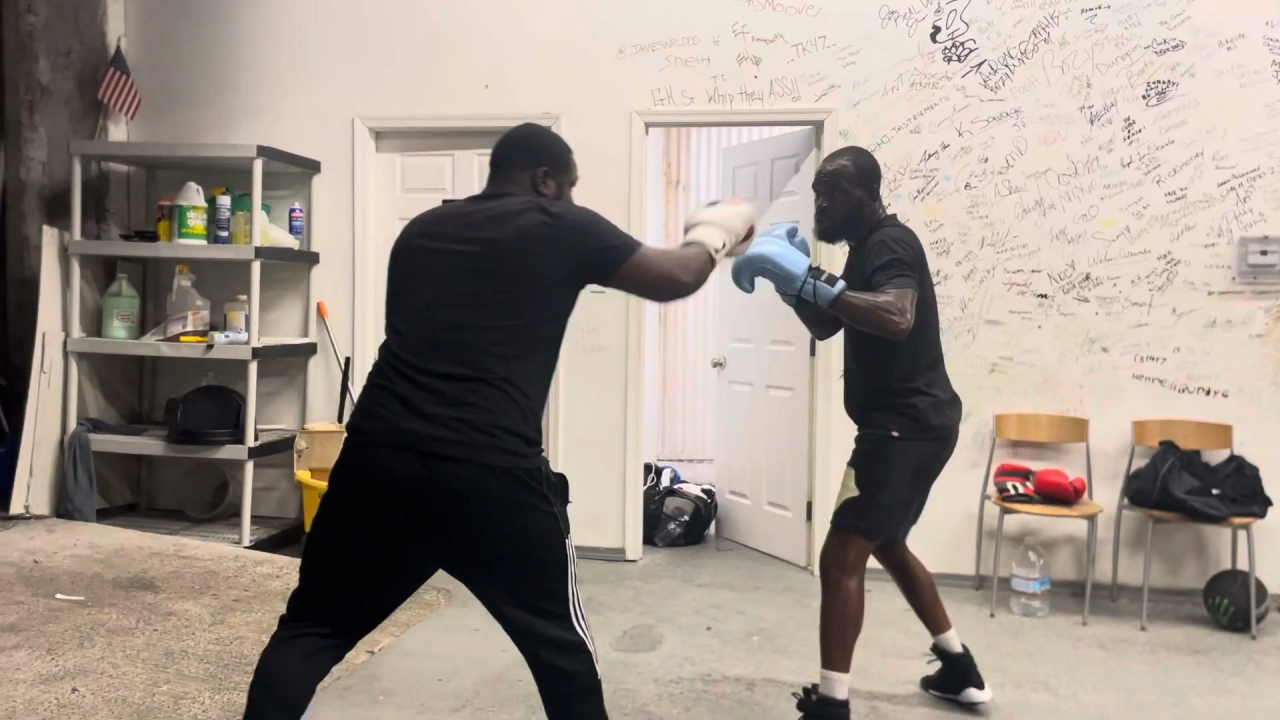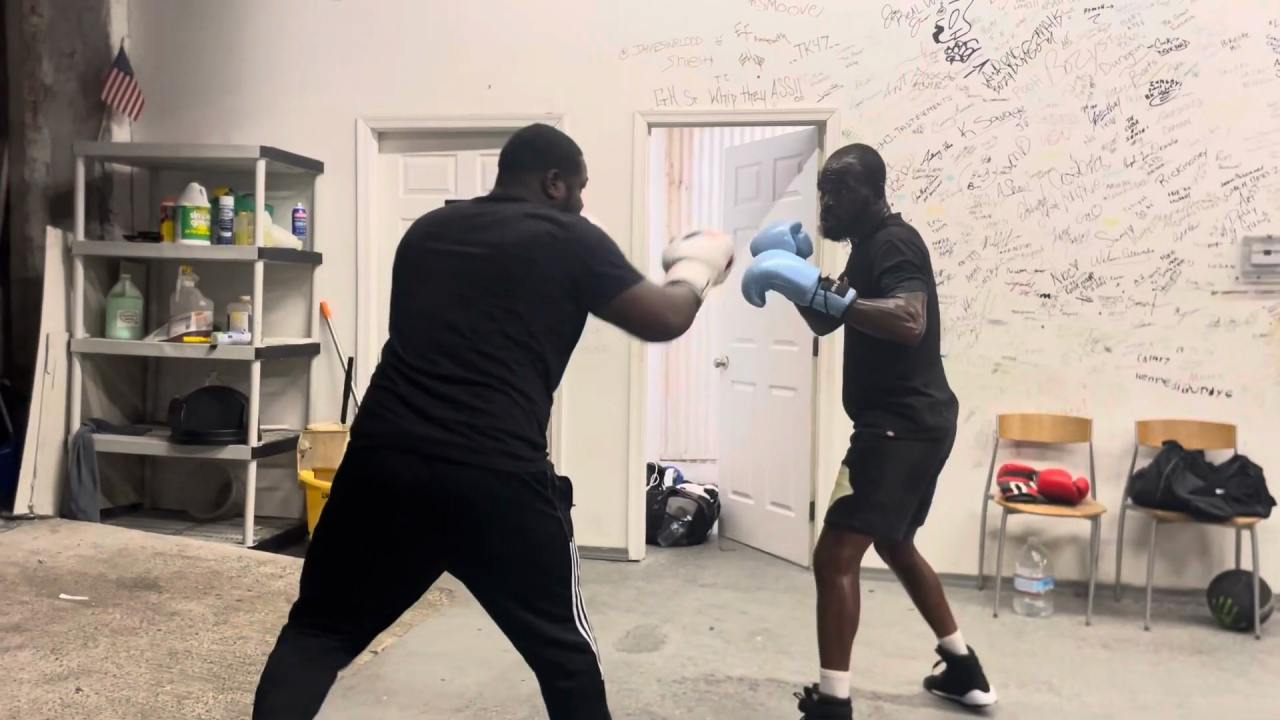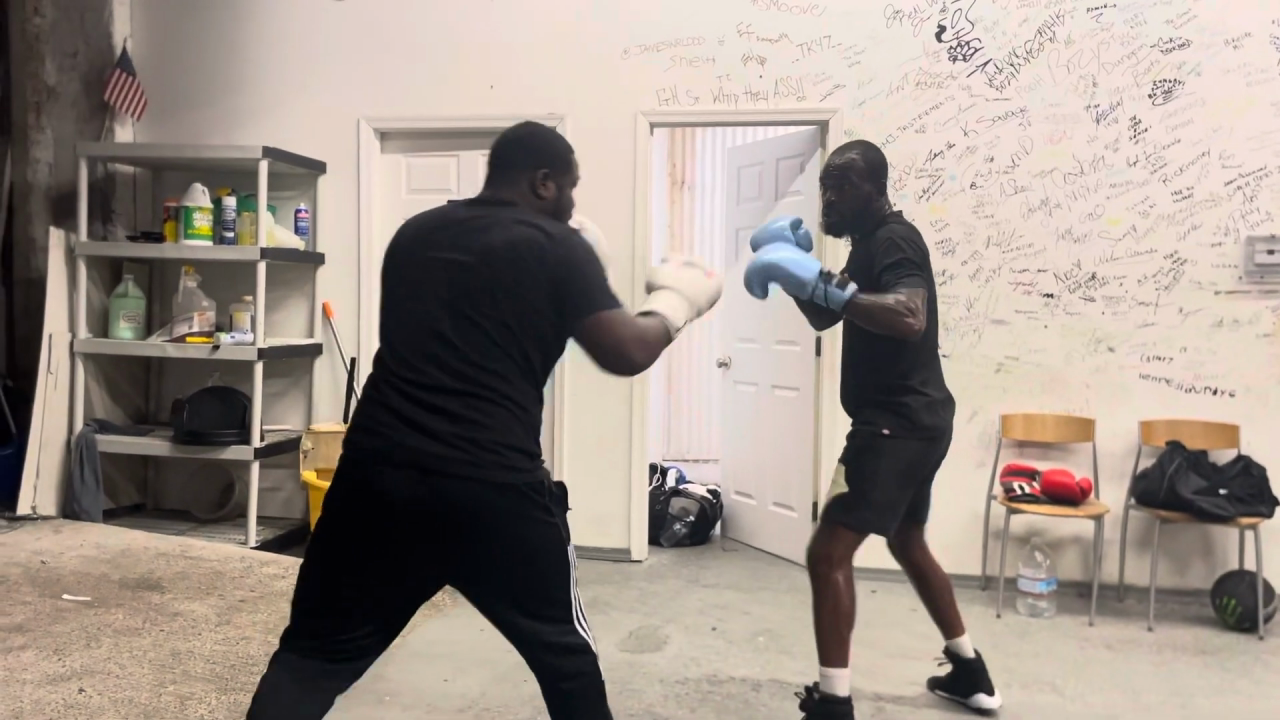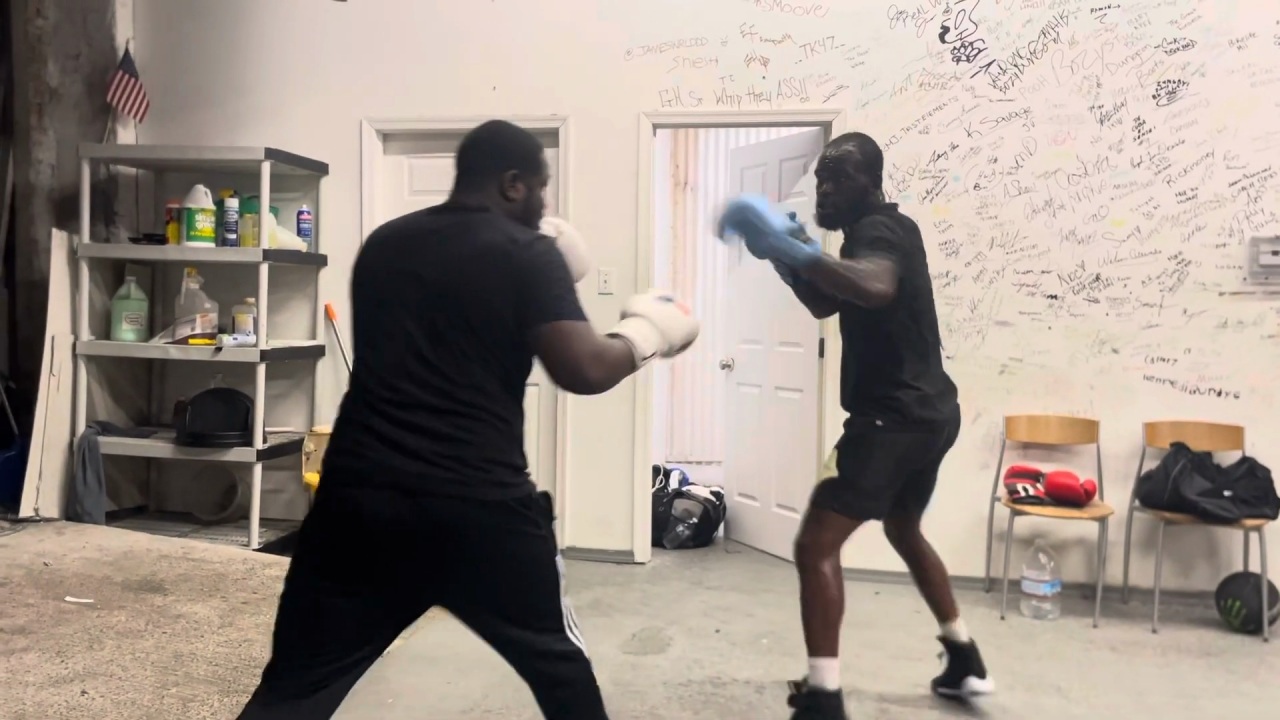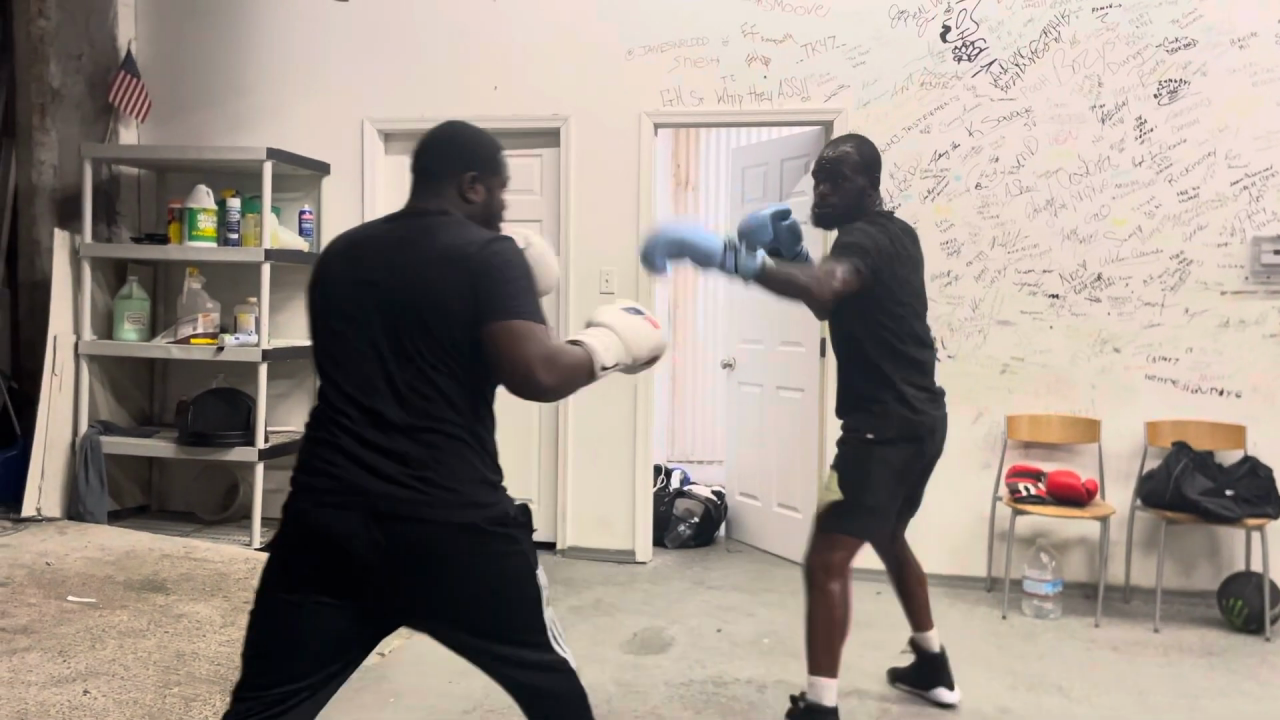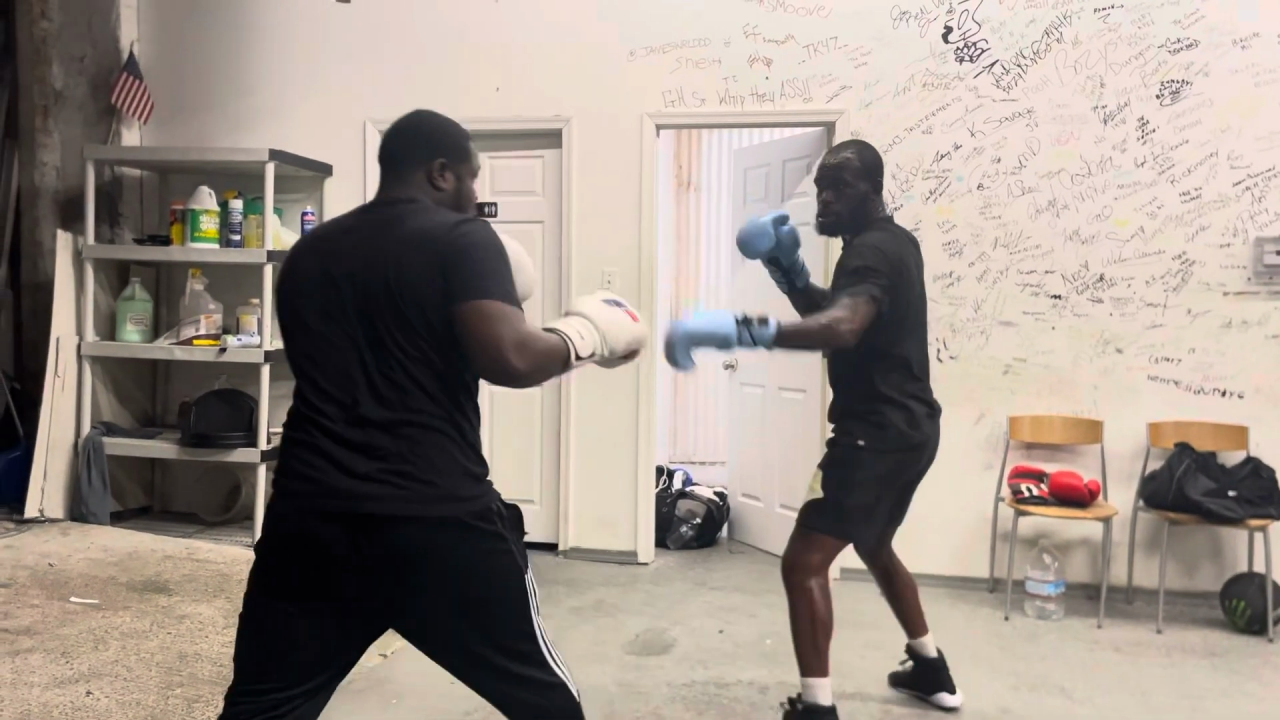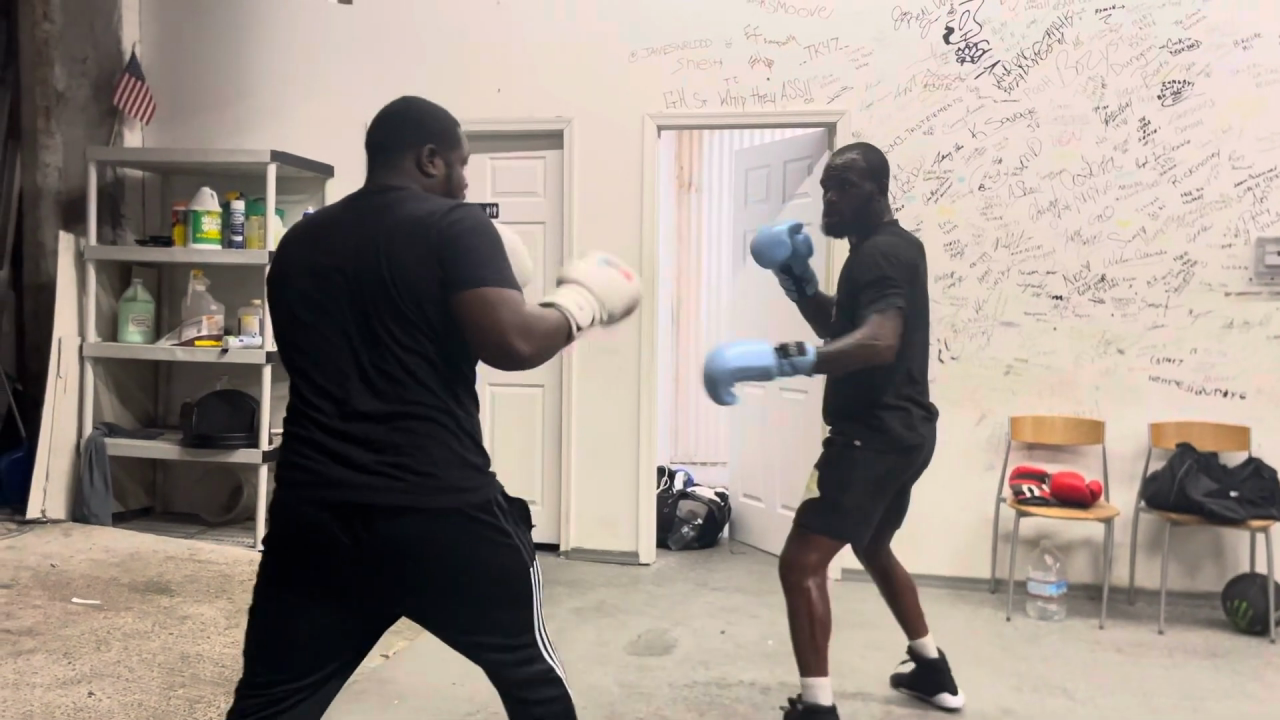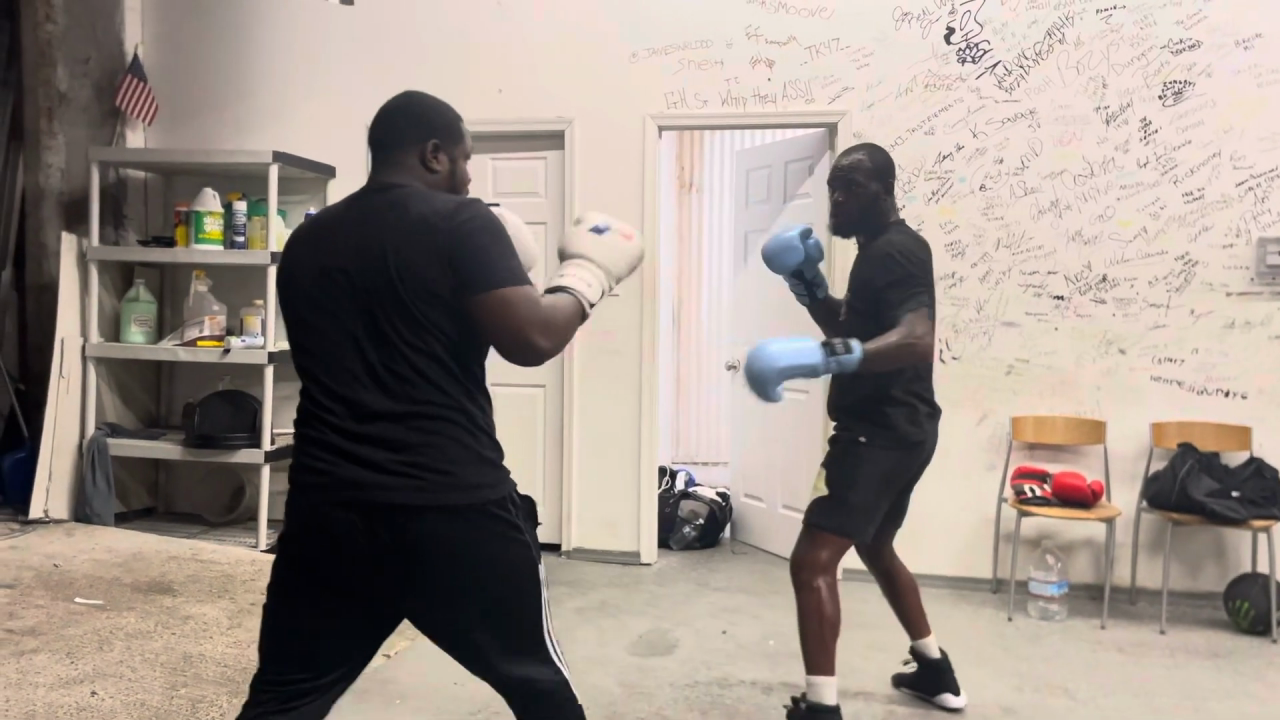
dt=0.1s
person 1, frame 1
left shoulder: (422, 231)
right shoulder: (560, 228)
right elbow: (674, 277)
right wrist: (718, 229)
left hip: (379, 456)
right hip: (490, 472)
left knee: (310, 630)
right knee: (560, 645)
person 1, frame 2
left shoulder: (426, 231)
right shoulder: (569, 239)
right elbow: (660, 320)
right wrist: (700, 261)
left hip: (384, 459)
right hip: (497, 475)
left knee: (316, 636)
right knee: (563, 647)
person 1, frame 3
left shoulder: (414, 234)
right shoulder: (554, 247)
right elbow: (625, 353)
right wrist: (679, 298)
left hip: (377, 473)
right hip: (493, 486)
left knee: (310, 655)
right knee: (563, 651)
person 1, frame 4
left shoulder: (381, 245)
right shoulder: (525, 252)
right elbow: (582, 369)
right wrist: (649, 331)
left hip: (360, 492)
right hip: (478, 501)
right knee: (559, 664)
person 1, frame 5
left shoulder: (340, 256)
right shoulder: (487, 256)
right elbow: (536, 374)
right wrist: (612, 341)
left hip: (327, 515)
right hip: (453, 523)
person 1, frame 6
left shoulder: (307, 253)
right shoulder: (460, 239)
right elbow: (509, 358)
right wrist: (587, 332)
left hip: (311, 517)
right hip: (442, 517)
person 1, frame 7
left shoulder: (296, 245)
right shoulder: (453, 226)
right elbow: (512, 343)
right wrist: (584, 298)
left hip: (314, 509)
right hip: (442, 509)
person 1, frame 8
left shoulder: (305, 243)
right shoulder: (460, 223)
right elbow: (531, 339)
right wrist: (587, 272)
left hip: (329, 508)
right hip: (457, 507)
person 2, frame 1
left shoulder: (890, 244)
right shoulder: (868, 248)
left elbow: (897, 319)
right elbow: (827, 326)
left wrist: (813, 282)
right wrist: (795, 284)
left hip: (903, 425)
right hip: (916, 422)
left knee: (842, 559)
right knee: (887, 544)
right ankle: (959, 668)
person 2, frame 2
left shoulder: (894, 245)
right shoulder: (871, 247)
left elbow: (910, 323)
right elbow: (827, 322)
left wrist: (820, 290)
right wrist: (800, 279)
left hip: (900, 426)
right hip: (917, 423)
left knee: (835, 556)
right knee: (895, 545)
right ankle: (964, 669)
person 2, frame 3
left shoulder: (893, 242)
right shoulder: (870, 244)
left elbow: (910, 319)
right elbow: (826, 317)
left wrist: (821, 284)
right wrist: (801, 275)
left hip: (895, 424)
right hip: (914, 421)
left knee: (829, 554)
right knee: (907, 544)
right ankle: (969, 672)
person 2, frame 4
left shoulder: (886, 234)
right shoulder: (872, 231)
left elbow: (873, 288)
right elbow: (827, 300)
left wrist: (790, 247)
right wrist: (792, 256)
left hip: (893, 419)
right hip: (925, 411)
left knee: (816, 545)
right knee: (903, 530)
right ankle: (966, 663)
person 2, frame 5
left shoulder: (871, 240)
right shoulder: (892, 238)
left elbow: (821, 287)
right elbow: (823, 295)
left wrist: (729, 256)
right wrist: (786, 250)
left hip: (886, 426)
right hip: (917, 420)
left knee: (827, 562)
right knee: (887, 537)
right ankle: (933, 666)
person 2, frame 6
left shoulder: (874, 250)
right shoulder: (889, 243)
left elbow: (840, 326)
right elbow: (827, 316)
left wrist: (740, 330)
right wrist: (786, 267)
left hip: (878, 433)
right hip: (908, 427)
left knee: (804, 562)
right knee: (874, 546)
right ankle: (932, 670)
person 2, frame 7
left shoulder: (882, 253)
right shoulder: (890, 247)
left elbow: (878, 343)
right elbow: (838, 326)
left wrist: (782, 359)
right wrist: (798, 279)
left hip: (873, 435)
right hip: (904, 432)
left knee: (801, 563)
right knee: (872, 548)
right ankle: (933, 671)
person 2, frame 8
left shoulder: (893, 250)
right shoulder: (881, 250)
left elbow: (914, 342)
right elbow: (848, 328)
left wrist: (823, 355)
right wrist: (808, 284)
left hip: (878, 432)
right hip: (898, 430)
left knee: (812, 561)
right knee: (874, 545)
right ankle: (936, 672)
